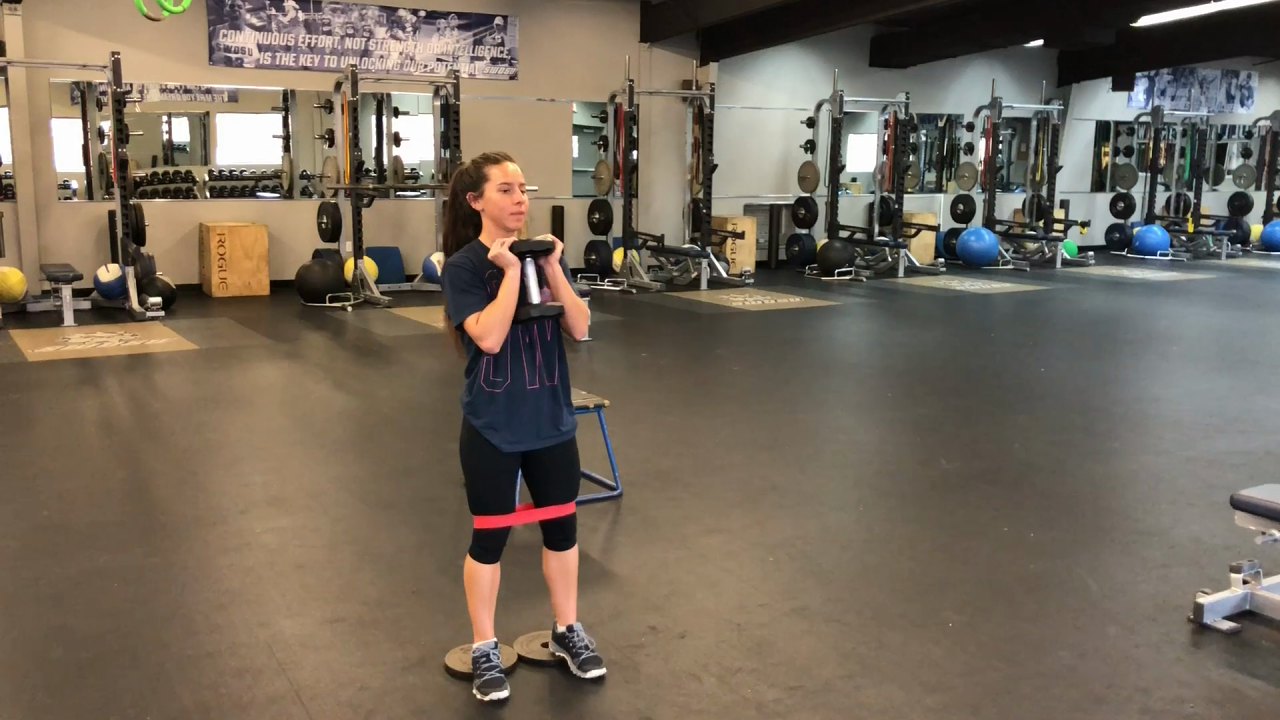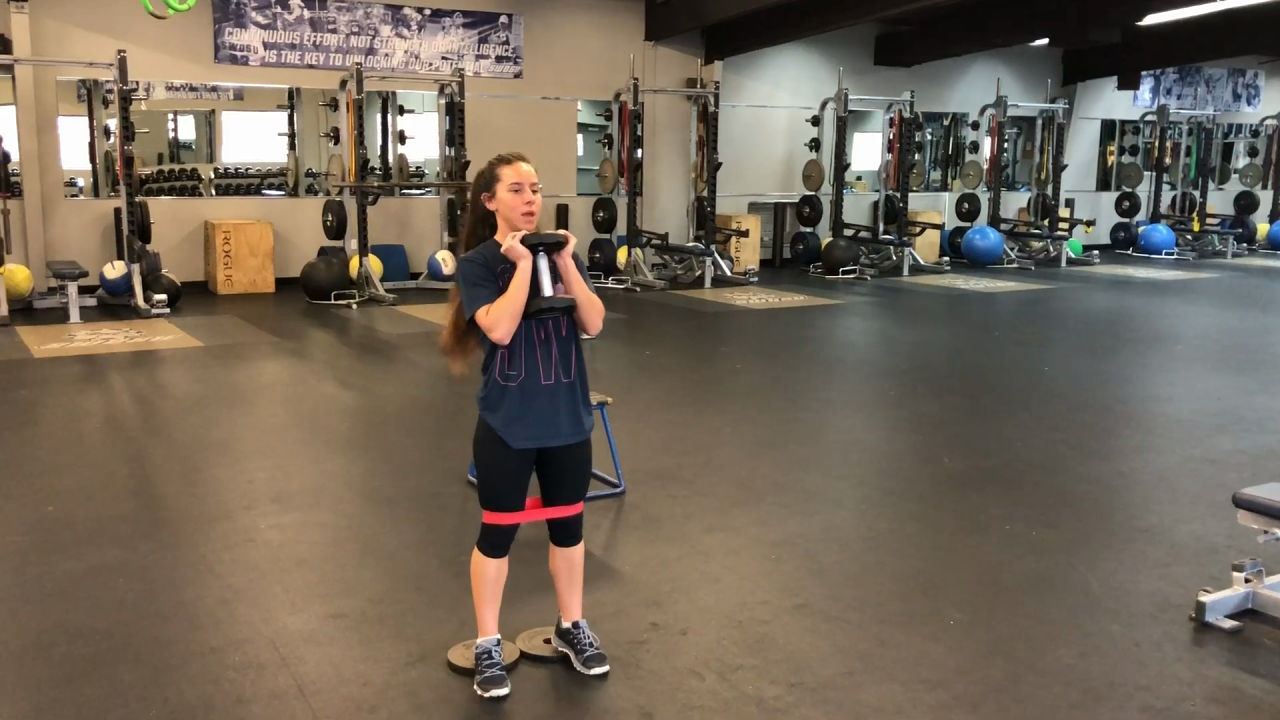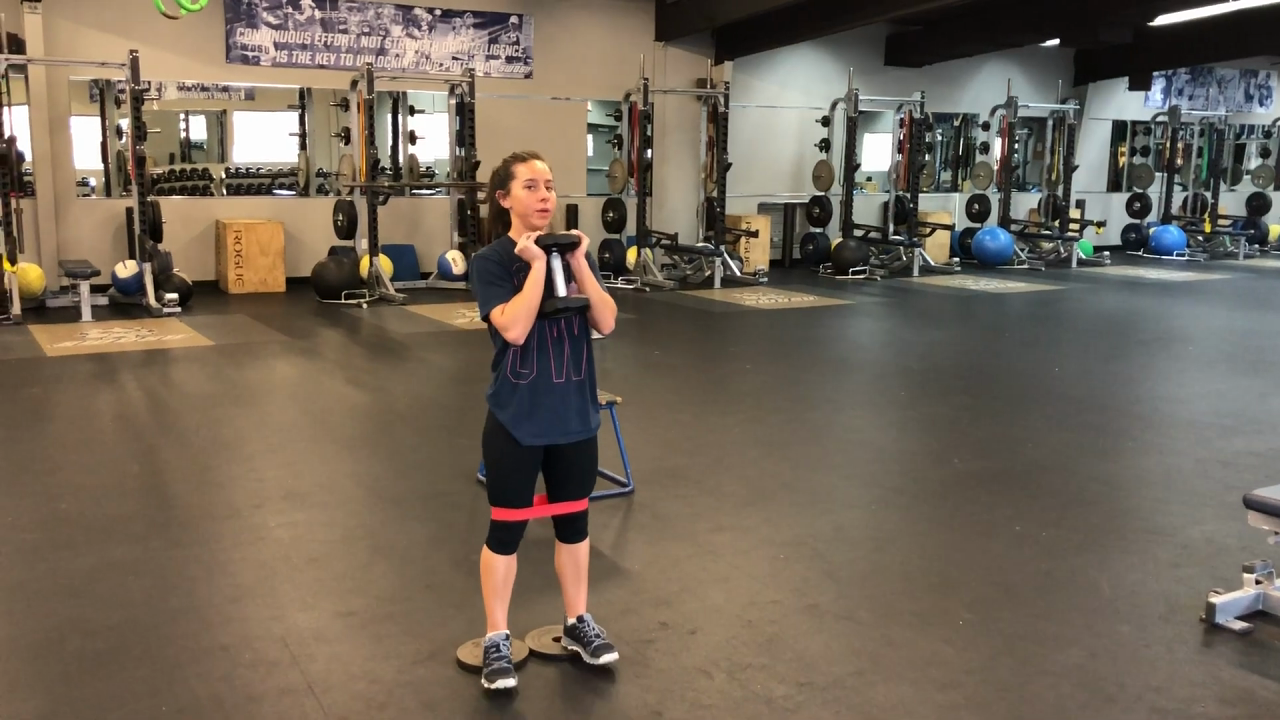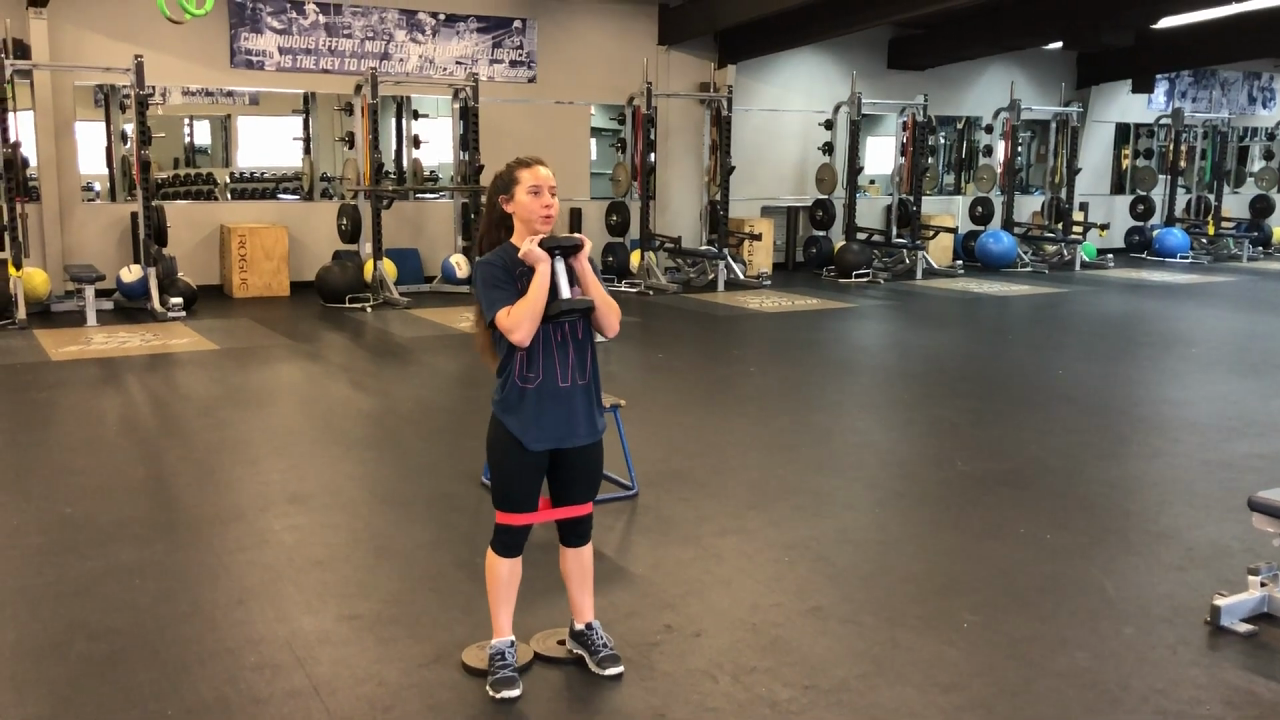
dt=0.4s
person 1, frame 1
left shoulder: (544, 254)
right shoulder: (462, 266)
left elbow: (579, 327)
right elbow: (488, 338)
left wrist: (551, 268)
right wrist: (511, 270)
left hip: (552, 420)
right hip: (492, 428)
left knee: (561, 528)
right knee: (490, 536)
left ankle: (567, 631)
right ankle: (484, 648)
person 1, frame 2
left shoulder: (560, 253)
right shoulder: (478, 263)
left elbow: (593, 323)
right elbow: (500, 329)
left wrist: (565, 263)
right wrist: (523, 264)
left hip: (568, 418)
right hip: (507, 423)
left knee: (568, 526)
right knee: (498, 531)
left ankle: (571, 627)
right ankle: (487, 644)
person 1, frame 3
left shoulder: (575, 252)
right shoulder: (490, 261)
left elbow: (606, 323)
right elbow: (513, 329)
left wrist: (577, 263)
right wrist: (538, 264)
left hip: (574, 416)
right hip: (516, 421)
left knee: (573, 522)
right knee: (507, 529)
left ankle: (577, 622)
right ankle: (496, 640)
person 1, frame 4
left shoulder: (574, 254)
right shoulder: (493, 266)
left elbow: (611, 326)
right elbow: (519, 331)
left wrist: (580, 266)
right wrist: (542, 267)
left hip: (580, 419)
right hip: (520, 425)
left knee: (576, 528)
right knee: (511, 532)
left ankle: (585, 629)
right ankle: (501, 646)
